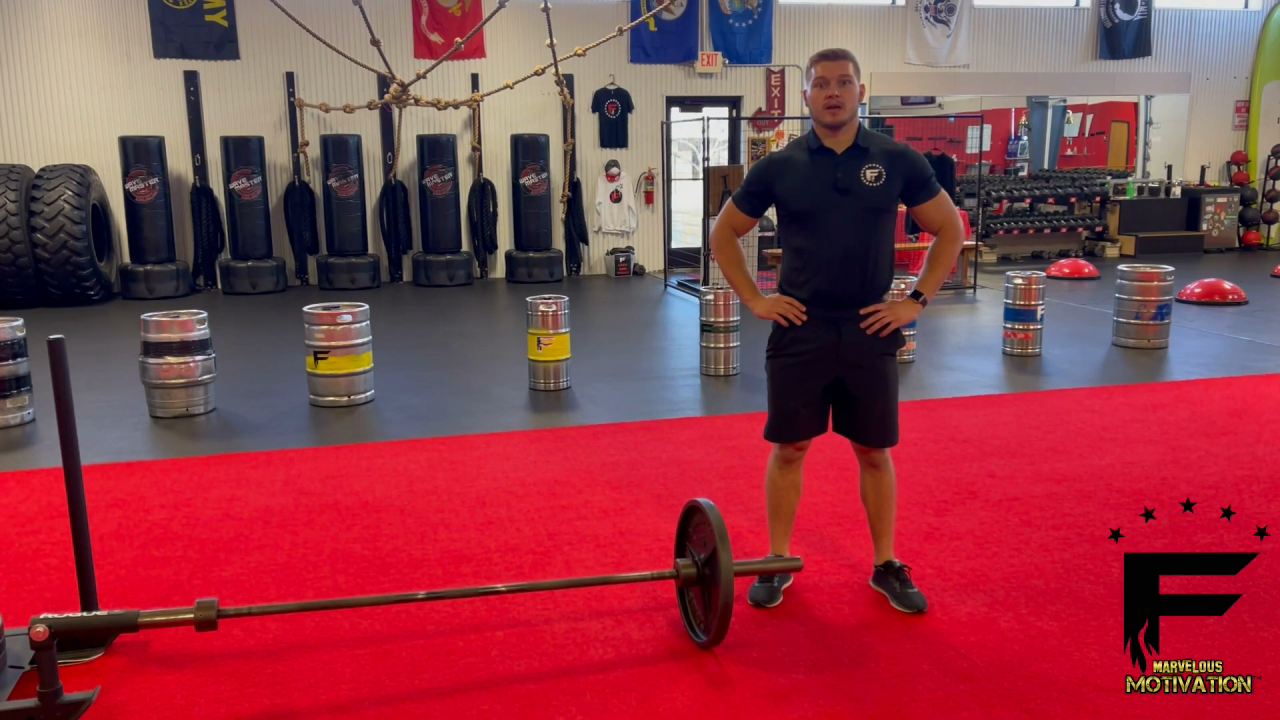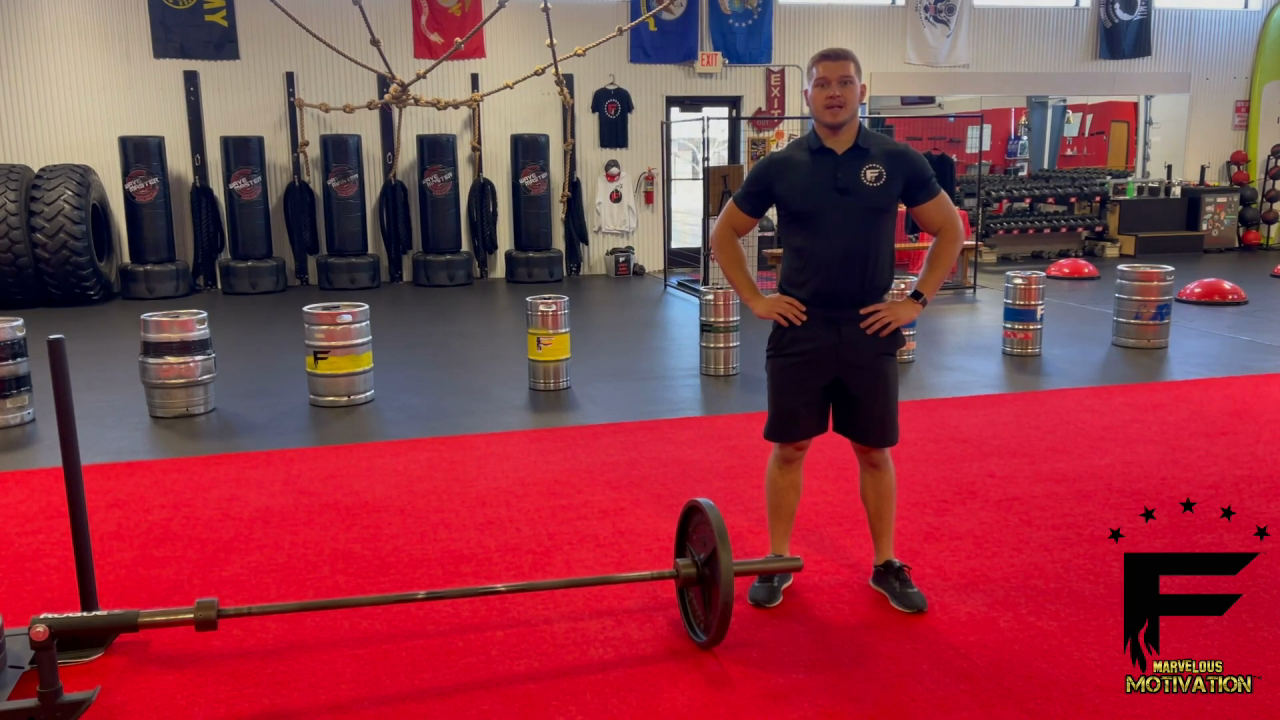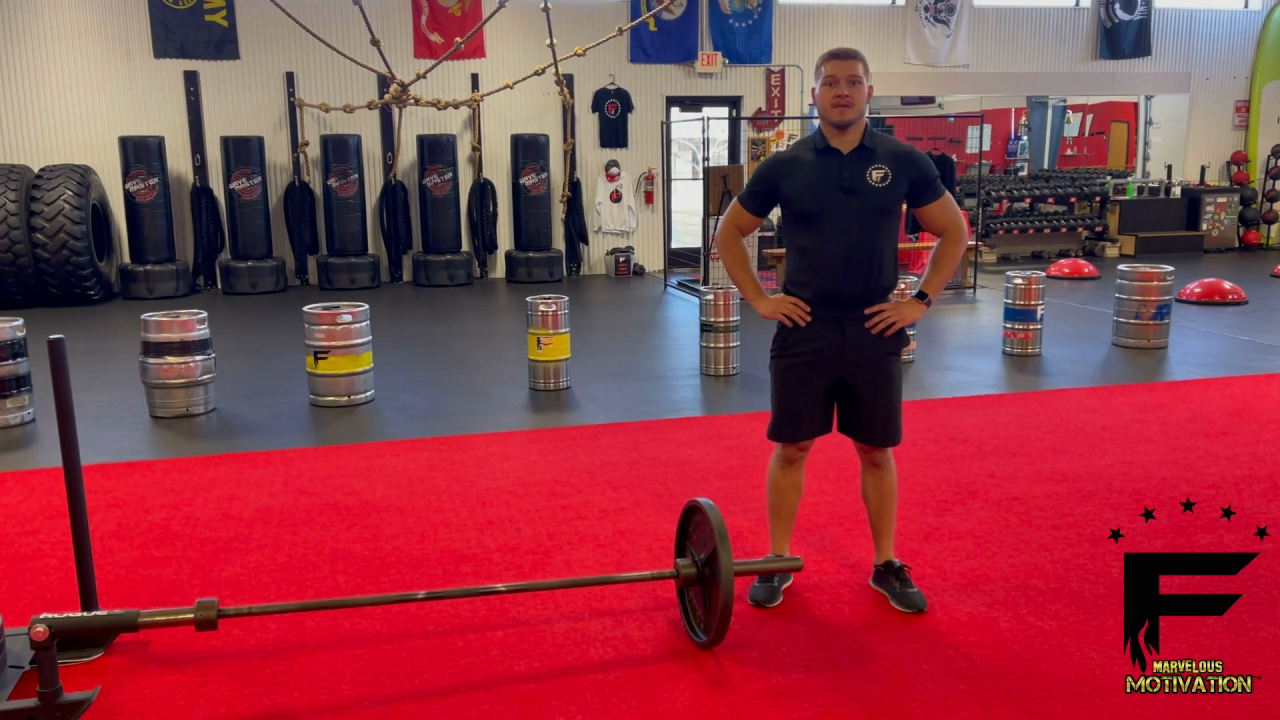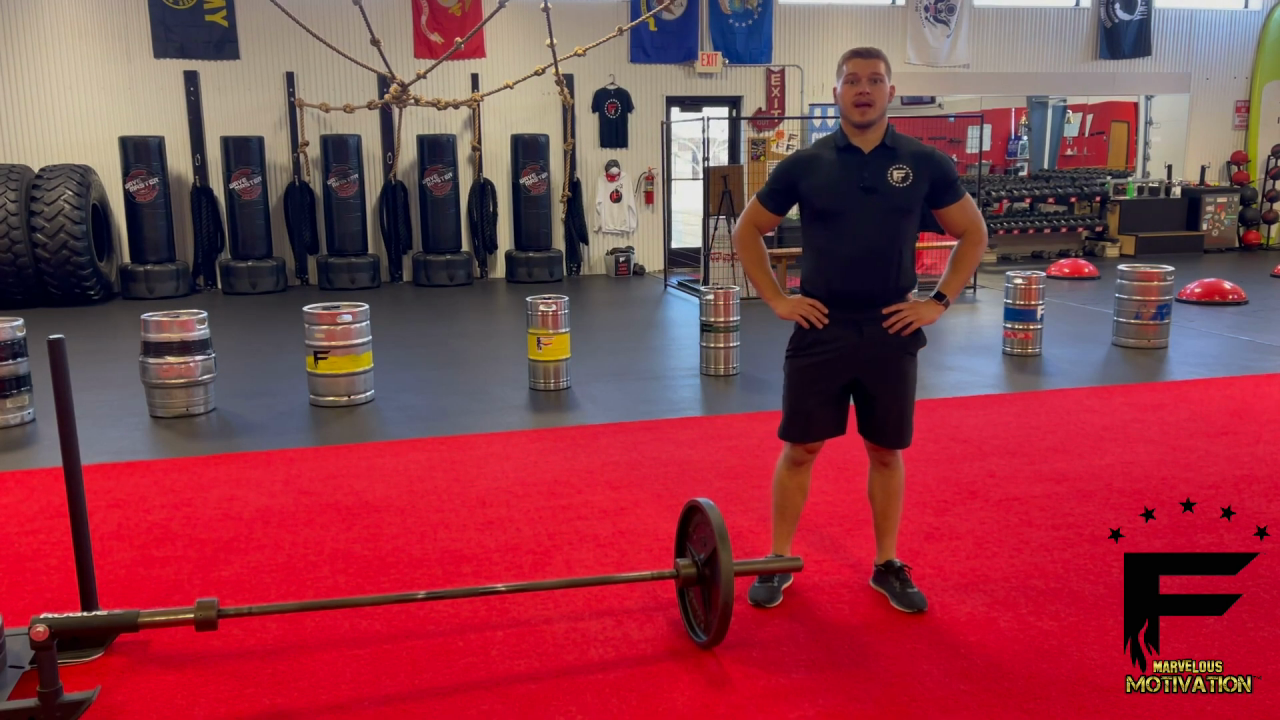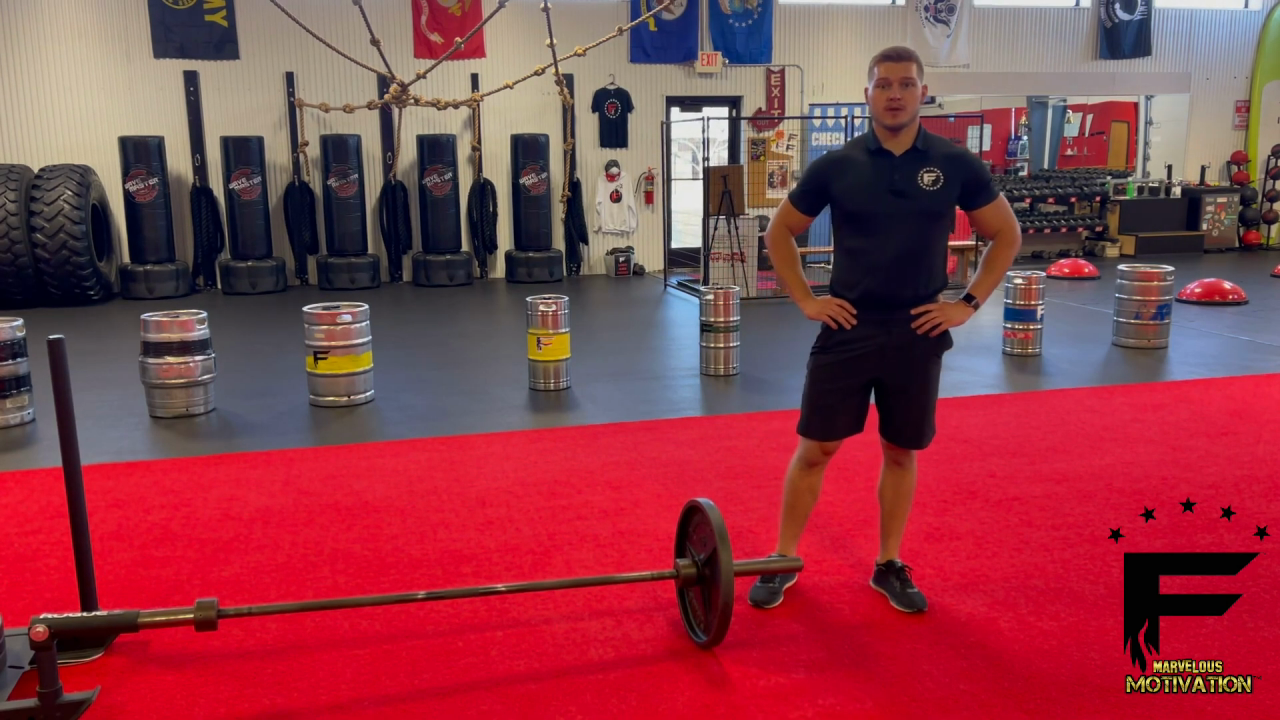
dt=0.4s
person 1, frame 1
left shoulder: (897, 160)
right shoulder: (779, 166)
left elbow: (949, 230)
right elbow: (724, 234)
left wrist: (917, 300)
right wrist: (753, 299)
left hip: (870, 331)
right hip: (799, 331)
left knee: (875, 451)
right knee: (788, 448)
left ankle: (887, 565)
right ankle: (777, 562)
person 1, frame 2
left shoulder: (898, 161)
right shoulder: (779, 167)
left elbow: (949, 231)
right elbow: (724, 234)
left wrist: (917, 300)
right wrist: (754, 299)
left hip: (870, 332)
right hip: (800, 331)
left knee: (875, 451)
right knee: (789, 448)
left ankle: (887, 565)
right ankle: (777, 561)
person 1, frame 3
left shoulder: (903, 161)
right shoulder: (784, 166)
left elbow: (953, 231)
right elbow: (729, 233)
left wrist: (921, 300)
right wrist: (758, 298)
left hip: (874, 331)
right hip: (804, 330)
left knee: (877, 451)
right knee: (791, 448)
left ankle: (887, 564)
right ankle: (777, 561)
person 1, frame 4
left shoulder: (924, 162)
right shoulder: (804, 164)
left elbow: (972, 233)
right elbow: (748, 231)
left wrist: (939, 301)
right wrist: (776, 299)
left hip: (890, 333)
right hip: (820, 332)
left knee: (886, 452)
right knee: (800, 449)
left ankle: (888, 564)
right ankle: (779, 561)
person 1, frame 5
left shoulder: (956, 164)
right shoulder: (836, 165)
left elbow: (1006, 234)
right elbow: (779, 232)
left wrist: (968, 302)
right wrist: (805, 299)
left hip: (917, 334)
right hip: (847, 331)
left knee: (902, 452)
right knee: (816, 448)
left ankle: (889, 564)
right ankle: (784, 559)
